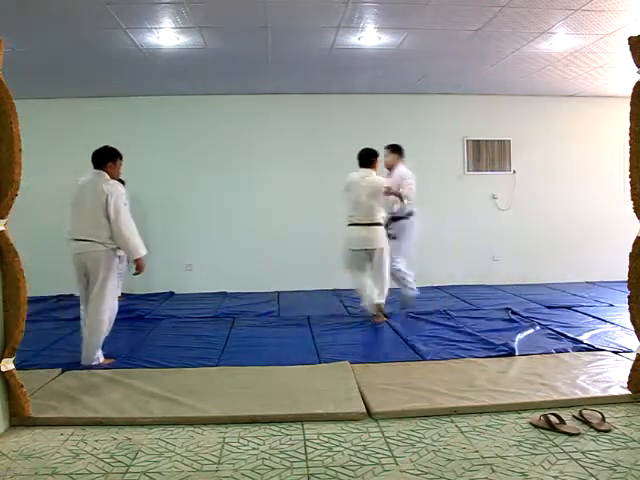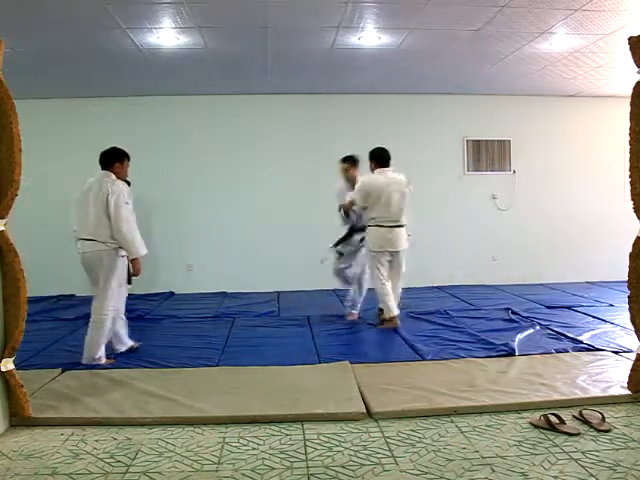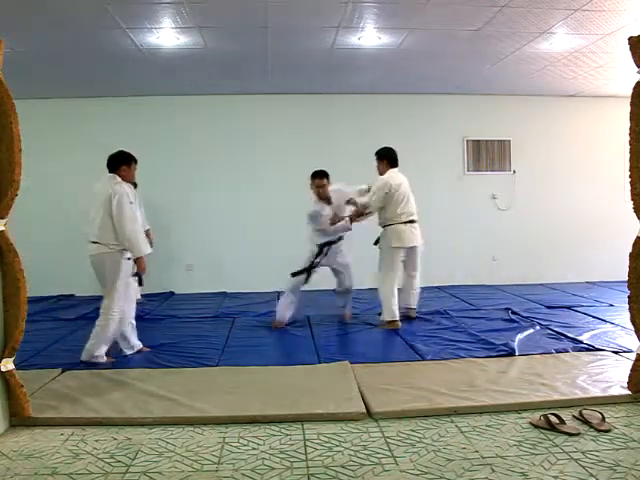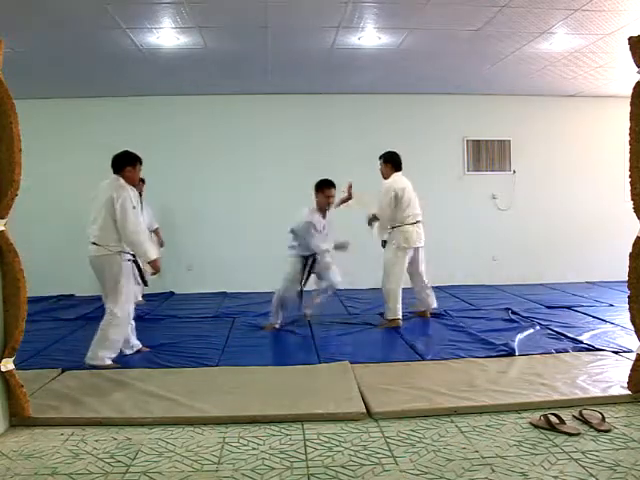
dt=0.2s
person 1, frame 1
left shoulder: (81, 186)
right shoulder: (113, 188)
left elbow: (76, 220)
right elbow: (123, 225)
right wrist: (137, 255)
left hip: (79, 250)
right hip: (102, 251)
left knee: (88, 303)
right knee: (102, 305)
left ankle: (91, 348)
right ankle: (92, 356)
person 1, frame 2
left shoulder: (90, 186)
right shoulder: (117, 187)
left elbow: (82, 221)
right elbow: (124, 225)
right wrist: (135, 255)
left hip: (88, 249)
right hip: (107, 251)
left knee: (114, 300)
right knee: (105, 304)
left ankle: (122, 342)
right ankle: (93, 356)
person 1, frame 3
left shoulder: (102, 187)
right shoulder: (122, 189)
right elbow: (128, 226)
right wrist: (140, 255)
left hip: (100, 251)
right hip: (115, 253)
left knee: (125, 301)
right knee: (116, 305)
left ankle: (131, 344)
right ankle: (93, 352)
person 1, frame 4
left shoulder: (107, 187)
right shoulder: (124, 192)
right elbow: (133, 229)
right wrist: (152, 256)
left hip: (103, 251)
right hip: (114, 255)
left knee: (124, 302)
right knee: (118, 308)
left ankle: (129, 344)
right ankle: (98, 356)
person 2, frame 1
left shoulder: (351, 178)
right shoulder: (381, 183)
left hip: (355, 233)
right hip: (376, 233)
left knee: (359, 273)
right knee: (379, 275)
left ankle: (374, 305)
right ankle: (377, 312)
person 2, frame 2
left shoulder: (367, 182)
right shoulder: (401, 180)
left elbow: (357, 205)
left wrist: (348, 206)
left hip: (377, 235)
right hip: (398, 234)
left knee: (380, 277)
right knee: (395, 275)
left ankle: (390, 316)
right ankle: (387, 310)
person 2, frame 3
left shoulder: (384, 181)
right shoulder: (401, 178)
left elbow: (370, 205)
right wrist: (360, 205)
left hip: (394, 233)
right hip: (412, 230)
left knee: (388, 277)
right knee: (411, 273)
left ankle: (392, 318)
right ankle: (409, 308)
person 2, frame 4
left shoulder: (389, 185)
right shoulder: (405, 182)
left elbow: (386, 214)
left wrist: (383, 237)
right wrist: (375, 216)
left hip: (402, 234)
right hip: (416, 231)
left knee: (392, 277)
right knee: (418, 273)
left ankle: (394, 317)
right ankle: (425, 308)
person 3, frame 1
left shoulder: (404, 174)
right shoulder: (388, 176)
left elbow: (408, 196)
left wrist: (396, 193)
left hip: (404, 223)
right hip: (394, 222)
left knee: (394, 261)
left ankle: (410, 291)
person 3, frame 2
right shoulder: (342, 191)
right elbow: (346, 220)
right wrist: (346, 212)
right hip: (353, 235)
left knee: (360, 274)
right knee: (339, 268)
left ankle: (353, 309)
right ankle: (353, 288)
person 3, frame 3
left shoulder: (339, 191)
right shoulder: (315, 211)
left elbow: (354, 194)
right elbow: (333, 230)
right wrist: (351, 220)
left hip: (335, 247)
right hip: (319, 248)
left knee: (346, 283)
right knee: (297, 281)
left ankle: (346, 307)
right ankle: (282, 318)
person 3, frame 4
left shoulder: (325, 206)
right shoulder: (309, 221)
right elbow: (316, 246)
left wrist: (346, 198)
right wrist: (335, 246)
left hip: (318, 255)
right hip: (302, 256)
left knee: (332, 282)
right knee: (286, 292)
left ankle: (310, 307)
right ankle: (275, 320)
